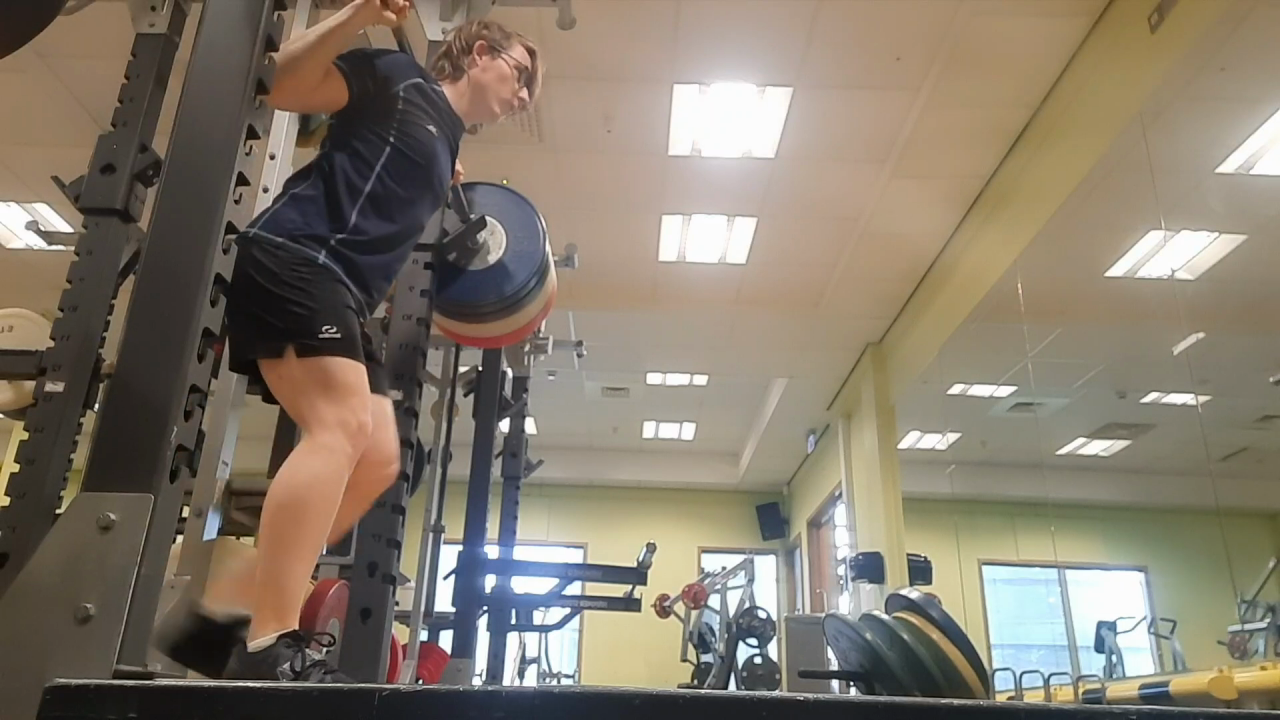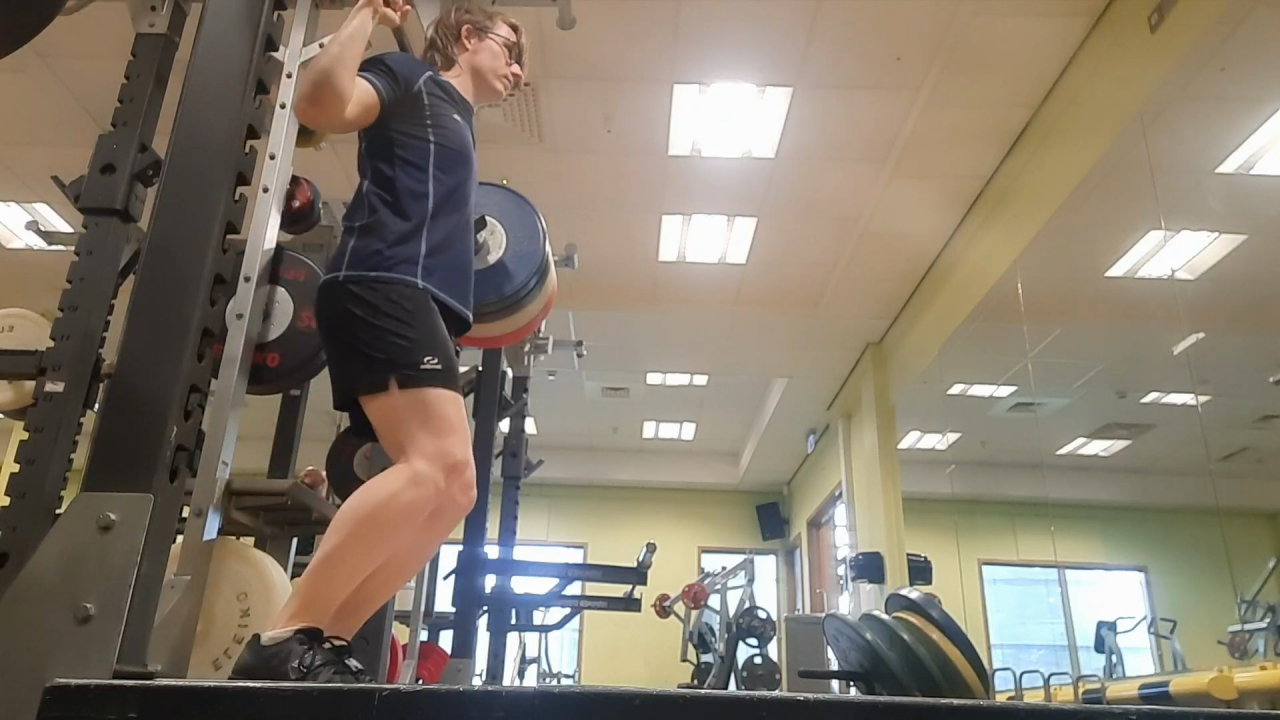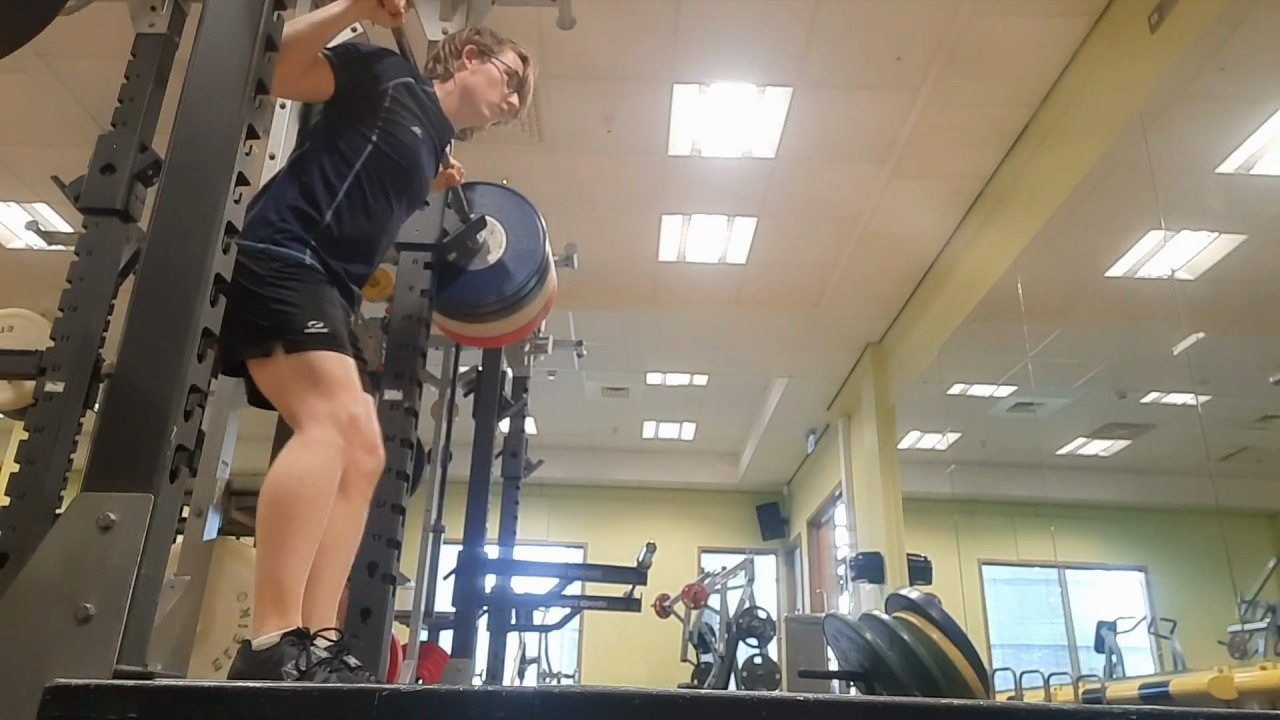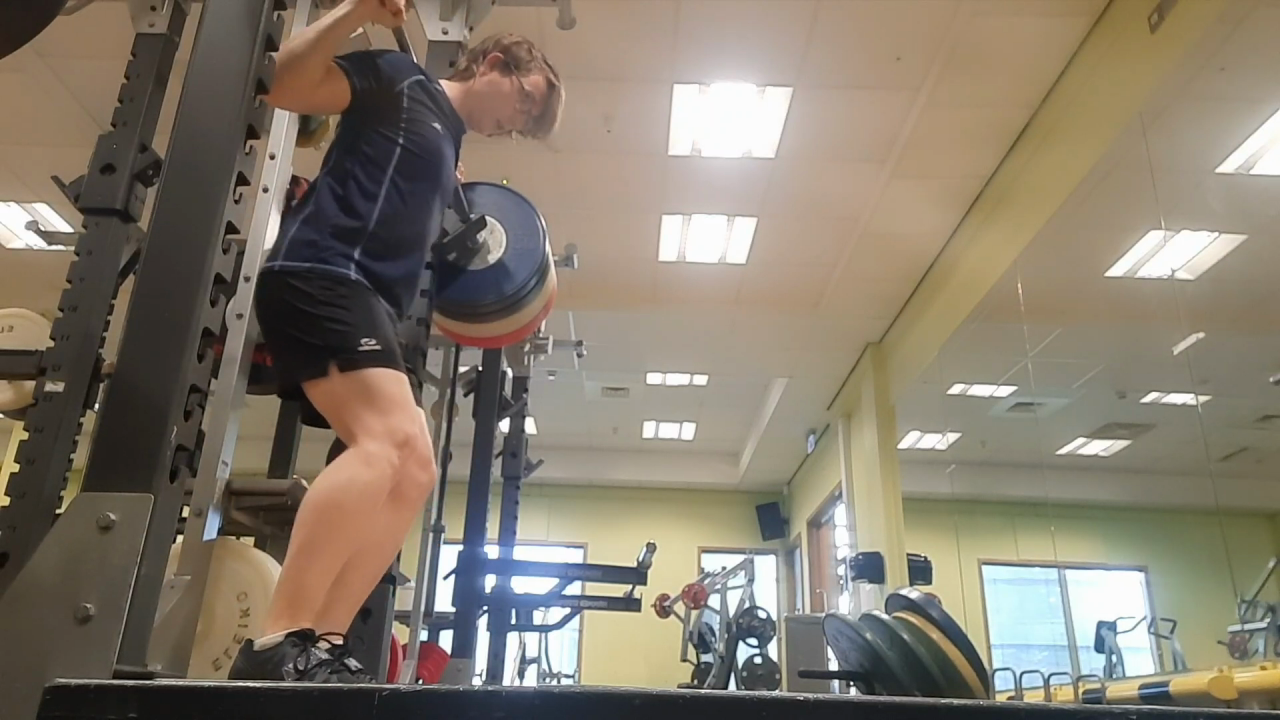
dt=1s
person 1, frame 1
left shoulder: (445, 148)
right shoulder: (399, 79)
right elbow: (283, 84)
left wrist: (441, 195)
left hip: (335, 290)
right hip: (292, 262)
left knee: (376, 458)
right knee: (344, 428)
left ankle: (218, 611)
right ankle: (266, 646)
person 1, frame 2
left shoulder: (454, 123)
right shoulder: (412, 79)
right elbow: (319, 103)
left hip: (415, 303)
right hip: (384, 288)
left knee: (453, 488)
right knee: (434, 465)
left ankle: (323, 647)
right ankle: (284, 642)
person 1, frame 3
left shoulder: (433, 147)
right shoulder: (386, 77)
right elbow: (273, 69)
left wrist: (428, 188)
left hip: (323, 284)
right hip: (278, 261)
left knee: (361, 456)
right knee: (330, 424)
left ankle: (316, 643)
right ankle: (272, 645)
person 1, frame 4
left shoulder: (446, 143)
right shoulder: (399, 80)
right elbow: (283, 84)
left wrist: (446, 196)
left hip: (363, 297)
right hip: (321, 276)
left knee: (413, 470)
right knee: (390, 441)
left ankle: (320, 646)
right ankle: (278, 643)
